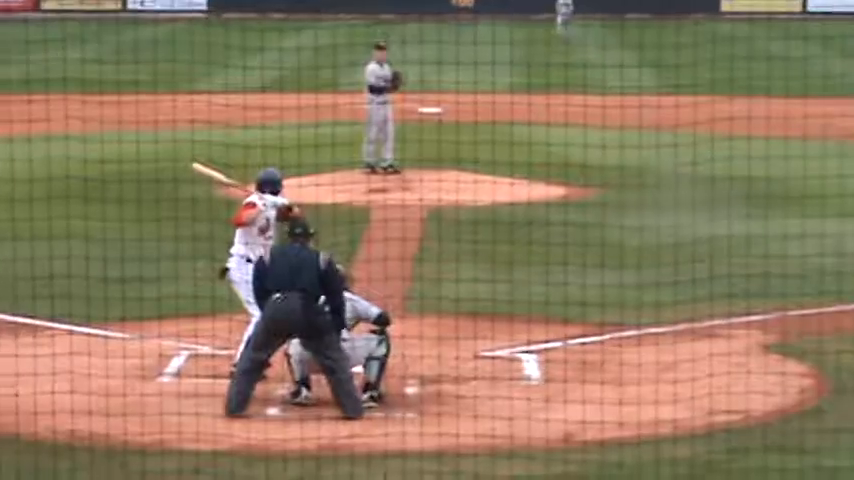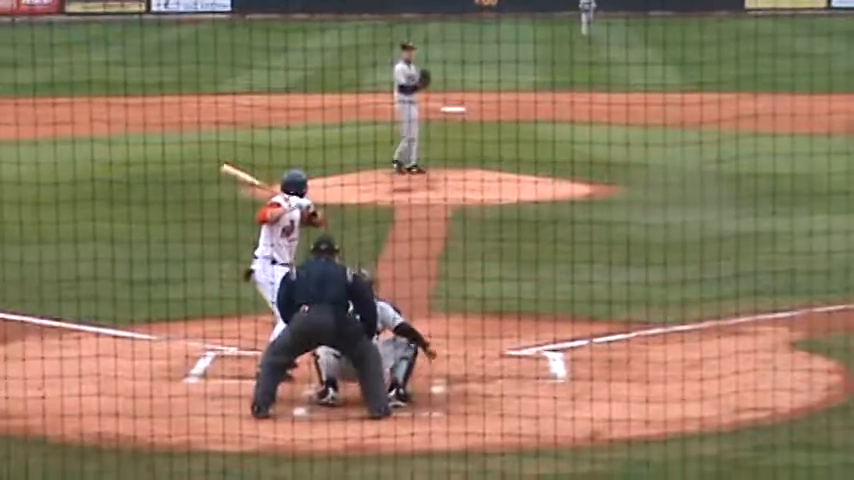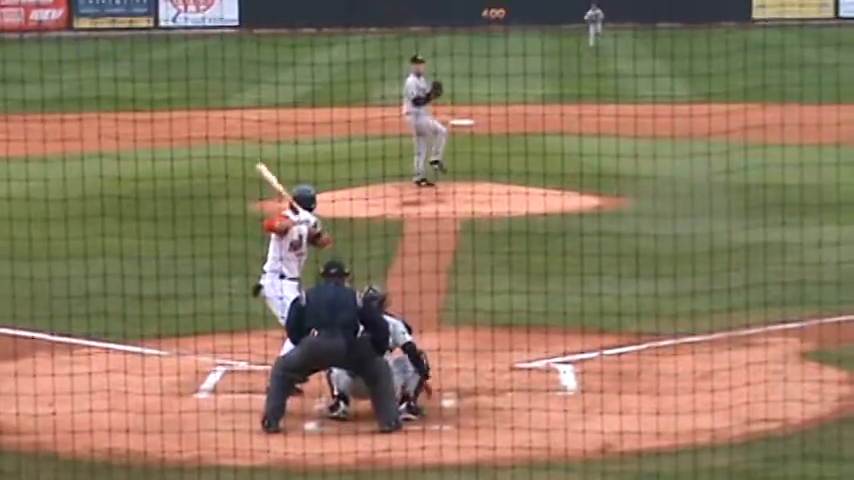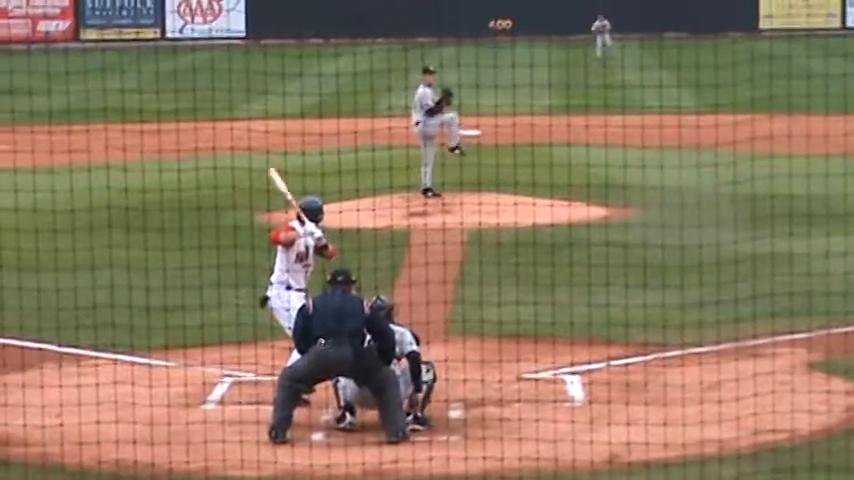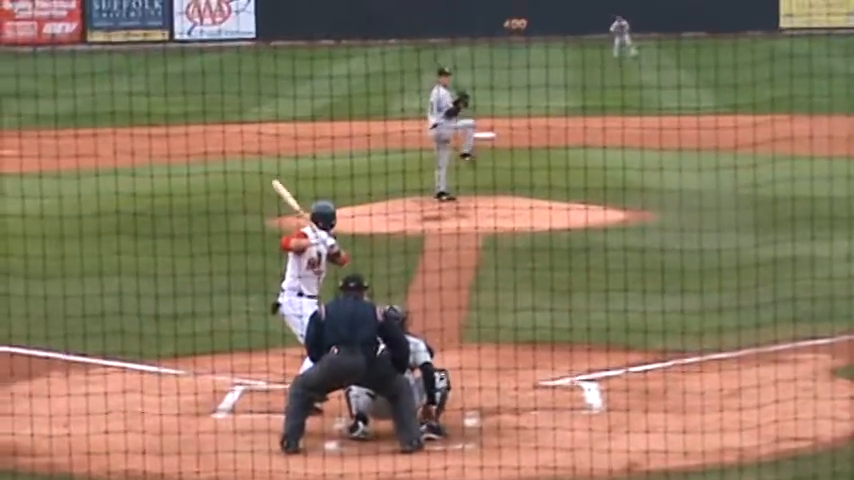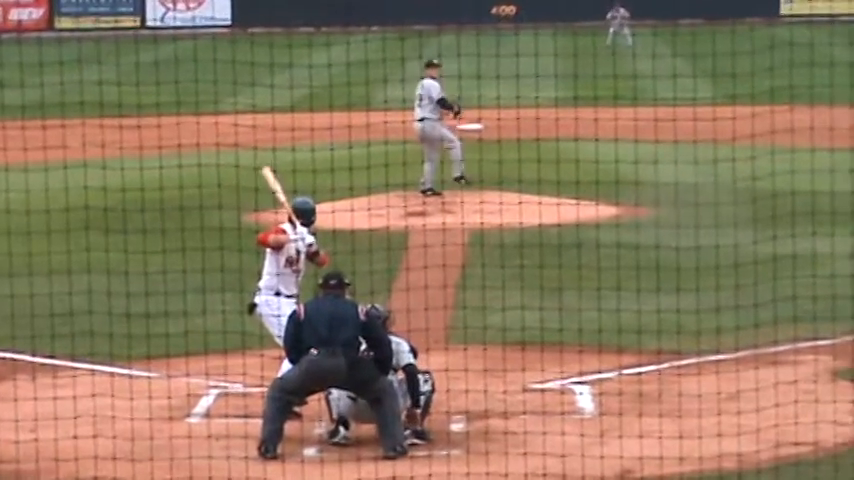
dt=0.2s
person 1, frame 1
left shoulder: (271, 206)
right shoulder: (253, 204)
left elbow: (295, 215)
right elbow: (238, 221)
left wrist: (285, 205)
right wrist: (263, 206)
left hip: (256, 267)
right hip: (244, 268)
right knee: (261, 315)
person 1, frame 2
left shoulder: (296, 209)
right shoulder: (278, 204)
left elbow: (320, 222)
right elbow: (262, 218)
left wrist: (310, 209)
right wrist: (289, 205)
left hip: (281, 268)
right hip: (269, 269)
person 1, frame 3
left shoulder: (304, 224)
right shoulder: (286, 219)
left elbow: (324, 242)
right elbow: (269, 225)
left wrist: (316, 230)
right wrist: (297, 220)
left hip: (289, 285)
right hip: (277, 284)
person 1, frame 4
left shoulder: (311, 234)
right shoulder: (293, 230)
left elbow: (331, 254)
right elbow: (275, 237)
left wrist: (321, 240)
right wrist: (303, 233)
left hip: (296, 295)
right hip: (284, 296)
person 1, frame 5
left shoulder: (324, 240)
right shoulder: (304, 236)
left elbow: (343, 260)
right elbow: (285, 244)
left wrist: (334, 247)
right wrist: (314, 241)
left hip: (308, 302)
right hip: (296, 302)
person 1, frame 6
left shoulder: (303, 238)
right shoulder: (282, 232)
left elbow: (322, 261)
right elbow: (263, 239)
left wrist: (313, 246)
right wrist: (293, 237)
left hip: (286, 302)
right hip: (273, 302)
person 2, frame 1
left shoulder: (268, 258)
right shoulder: (322, 259)
left elbow: (259, 292)
right elbow: (336, 295)
right wrist: (337, 326)
left hip: (275, 310)
right hip: (307, 312)
left knee: (253, 356)
right knee: (333, 357)
left ankle: (234, 405)
right ankle: (352, 407)
person 2, frame 2
left shoulder: (295, 273)
right shoulder: (347, 274)
left elbow: (284, 307)
right elbow: (367, 307)
left wrist: (296, 327)
right wrist: (367, 334)
left hip: (303, 322)
right hip: (336, 323)
left knee: (274, 356)
right knee: (368, 355)
left ankle: (260, 406)
right ankle: (379, 407)
person 2, frame 3
left shoulder: (305, 297)
right shoulder: (356, 297)
left elbow: (292, 330)
right elbow: (380, 329)
right wrist: (376, 353)
left hip: (313, 345)
right hip: (346, 346)
left knee: (282, 370)
right knee: (379, 371)
left ankle: (270, 421)
right ankle: (390, 421)
person 2, frame 4
left shoulder: (312, 304)
right shoulder: (363, 305)
left elbow: (299, 339)
right elbow: (386, 338)
right wrist: (383, 362)
left hip: (320, 355)
right hip: (353, 355)
left knee: (288, 380)
right knee: (386, 381)
left ankle: (278, 432)
right ankle: (397, 431)
person 2, frame 5
left shoulder: (323, 311)
right shoulder: (376, 312)
left elbow: (312, 346)
right elbow: (400, 346)
right wrist: (398, 371)
left hip: (333, 363)
right hip: (366, 363)
left knee: (300, 388)
right knee: (400, 389)
left ankle: (290, 441)
right ankle: (411, 440)
person 2, frame 6
left shoulder: (302, 311)
right shoulder: (359, 311)
left elbow: (291, 347)
right elbow: (382, 346)
right wrist: (380, 373)
left hip: (313, 365)
right hip: (348, 365)
left knee: (278, 392)
right knee: (384, 392)
left ankle: (268, 447)
right ankle: (394, 446)
person 3, frame 1
right shoulder: (352, 298)
right elbow: (383, 319)
left hip: (310, 357)
right hip: (343, 352)
left knee: (294, 345)
right knee: (380, 340)
left ankle: (302, 389)
right ankle: (370, 392)
person 3, frame 2
right shoulder: (379, 305)
right elbow: (403, 329)
right wrist: (425, 346)
left hip: (339, 366)
left knee: (321, 349)
right knee: (408, 343)
left ankle: (329, 389)
right ankle: (397, 392)
person 3, frame 3
right shoulder: (392, 322)
right elbow: (410, 349)
right wrist: (425, 376)
left hip: (351, 384)
right knee: (419, 358)
left ankle: (340, 404)
right ankle: (407, 404)
person 3, frame 4
right shoulder: (400, 332)
right elbow: (414, 360)
right wrist: (418, 391)
left hip: (360, 395)
right knee: (427, 369)
left ankle: (346, 414)
right ankle: (414, 416)
person 3, frame 5
right shoulder: (414, 342)
right elbow: (428, 371)
right wrist: (431, 404)
left hip: (373, 405)
right knee: (440, 376)
left ankle: (359, 423)
right ankle: (429, 425)
person 3, frame 6
right shoulder: (397, 343)
right elbow: (411, 373)
right wrist: (415, 407)
left hip: (355, 409)
right knee: (425, 378)
left ankle: (341, 428)
right ankle: (413, 429)
person 4, frame 1
left shoulder: (387, 67)
right shoulder: (371, 68)
right elbow: (372, 88)
left wrist: (393, 85)
right wrist: (386, 87)
left hip: (387, 104)
right hip: (375, 105)
left knee: (388, 134)
right knee: (372, 135)
left ankle: (387, 163)
right ankle: (369, 163)
person 4, frame 2
left shoulder: (413, 67)
right shoulder: (399, 68)
left elbow: (415, 85)
right elbow: (402, 88)
left wrist: (421, 84)
right wrist: (417, 86)
left hip: (412, 104)
right hip: (403, 104)
left knee: (413, 135)
right knee: (408, 135)
left ankle: (411, 164)
right ankle: (397, 161)
person 4, frame 3
left shoulder: (422, 80)
right shoulder: (411, 81)
left elbow: (425, 97)
right elbow: (416, 101)
left wrist: (432, 93)
right wrist: (431, 96)
left hip: (421, 116)
right hip: (415, 116)
left knee: (421, 147)
right knee: (442, 131)
left ankle: (419, 177)
right ankle: (435, 159)
person 4, frame 4
left shoulder: (429, 90)
right shoulder: (424, 91)
left elbow: (433, 107)
right elbow: (430, 111)
left wrist: (441, 101)
right wrist: (443, 104)
left hip: (426, 127)
right hip: (425, 125)
left knee: (428, 159)
right knee: (453, 117)
left ankle: (426, 187)
right ankle: (455, 146)
person 4, frame 5
left shoulder: (437, 91)
right shoulder: (442, 92)
right elbow: (449, 113)
left wrist: (456, 102)
right wrist: (461, 105)
left hip: (437, 130)
right hip: (442, 129)
left knee: (442, 163)
right knee: (470, 124)
left ankle: (441, 191)
right ankle: (466, 152)
person 4, frame 6
left shoulder: (421, 85)
right shoulder: (433, 84)
right elbow: (442, 103)
left wrist: (449, 106)
right wrist: (454, 108)
left hip: (421, 125)
right hip: (429, 124)
left knee: (431, 157)
right knee: (454, 143)
left ankle: (426, 187)
right ankle: (458, 175)
